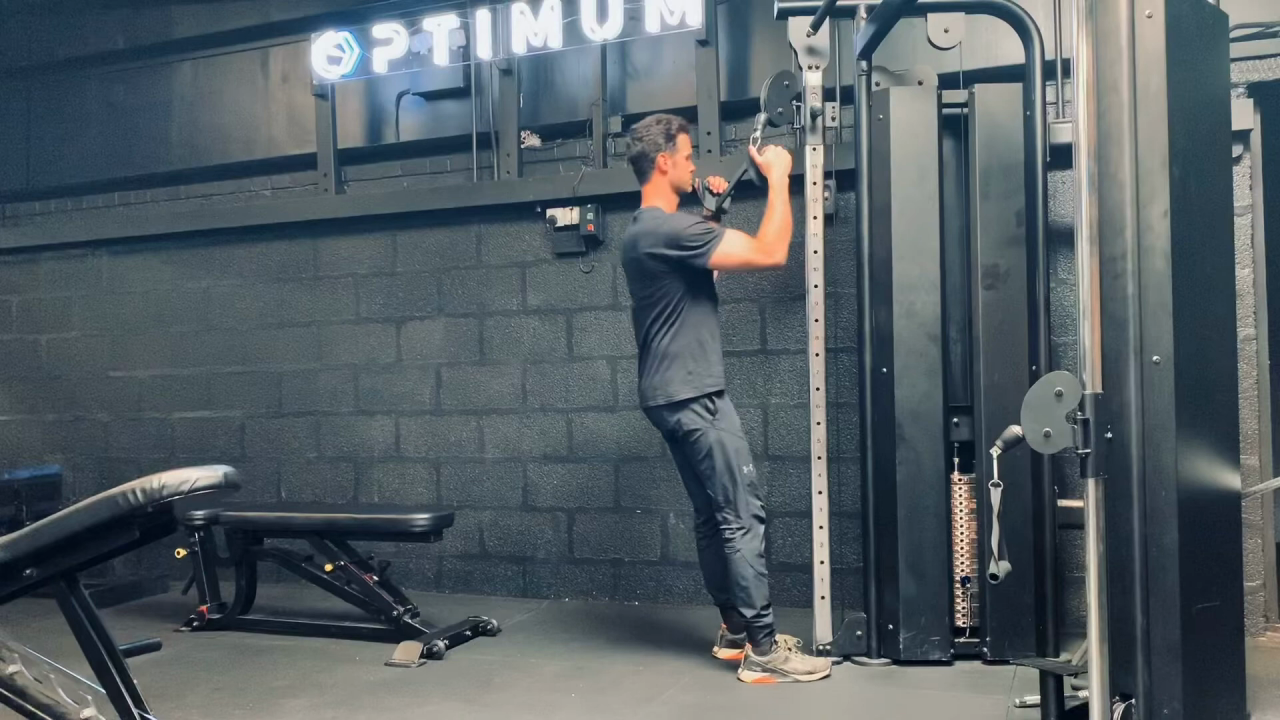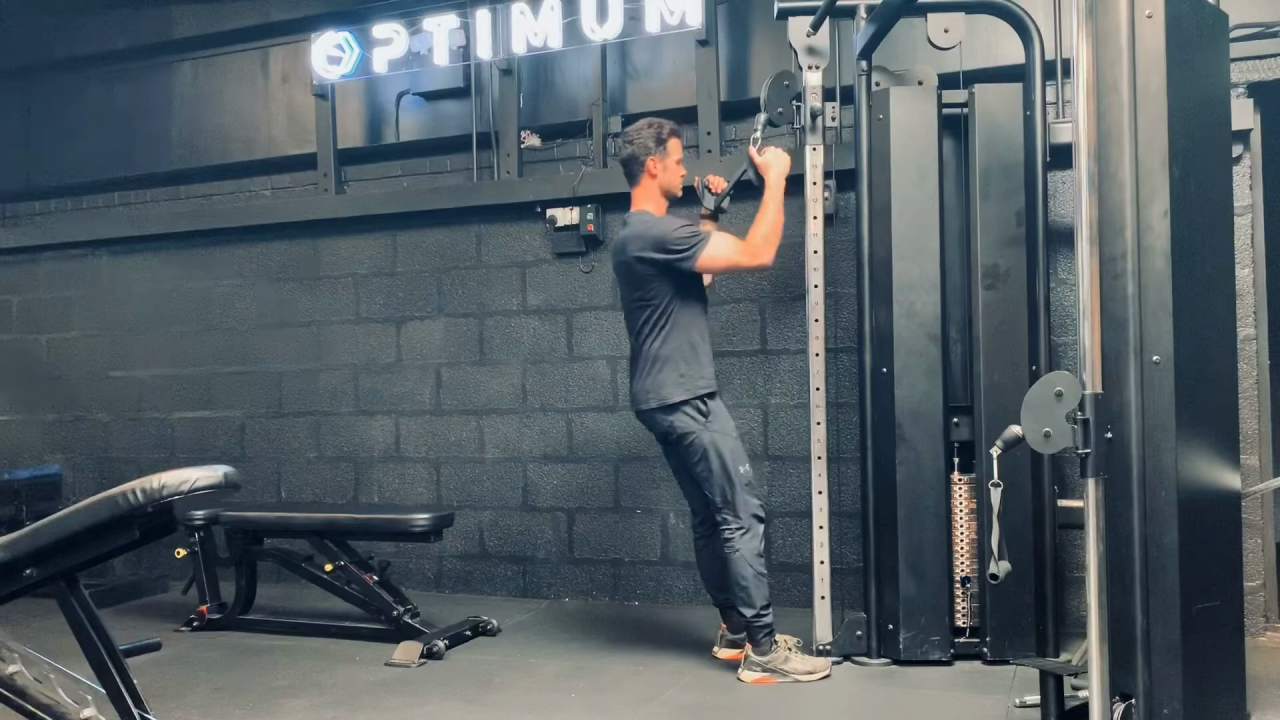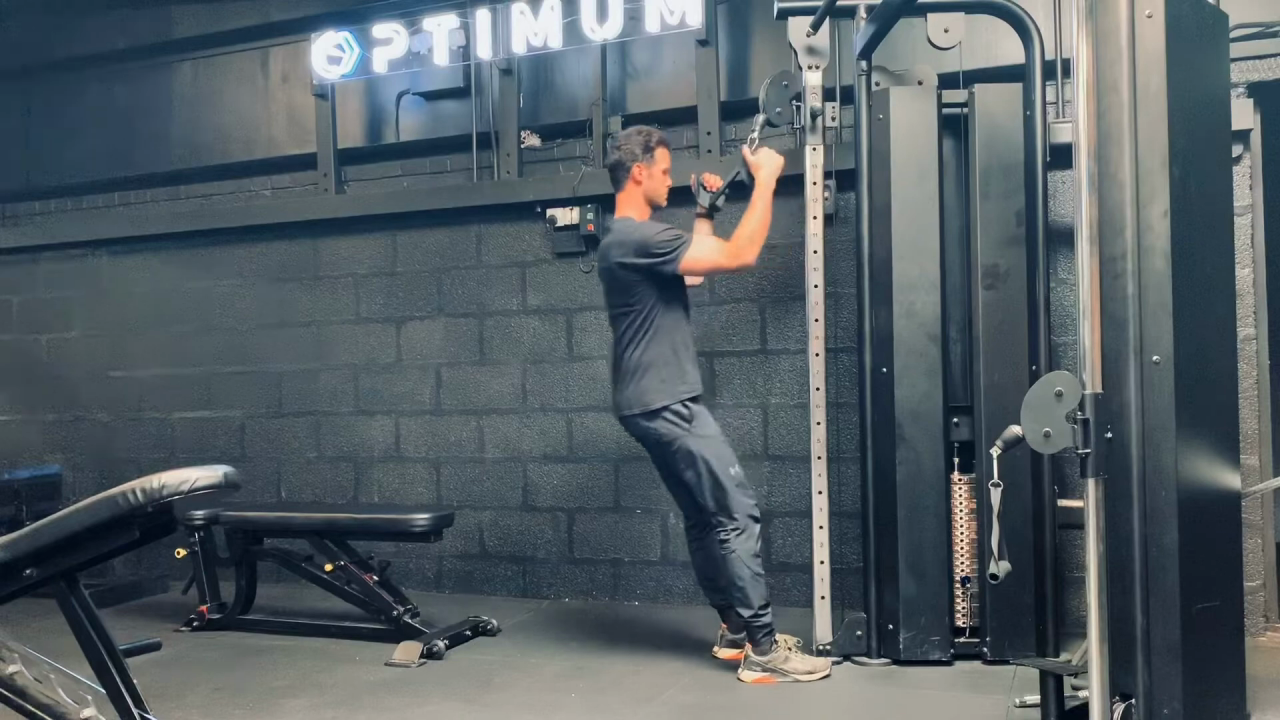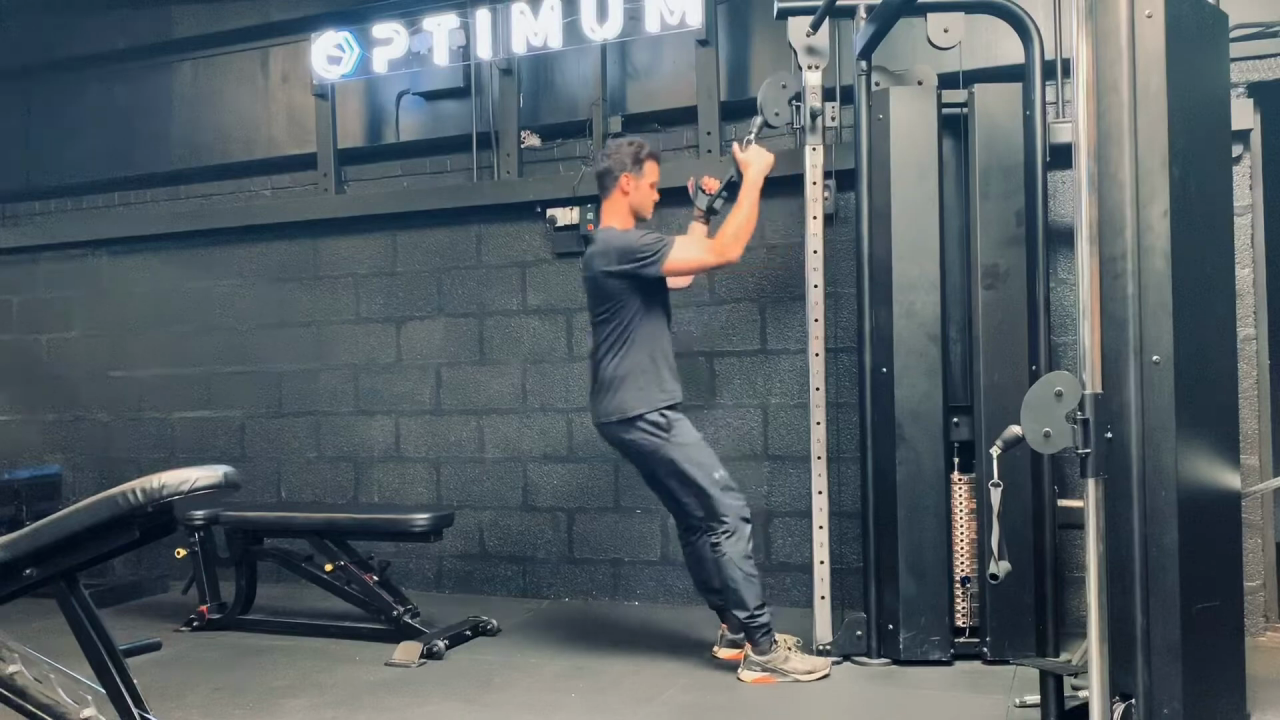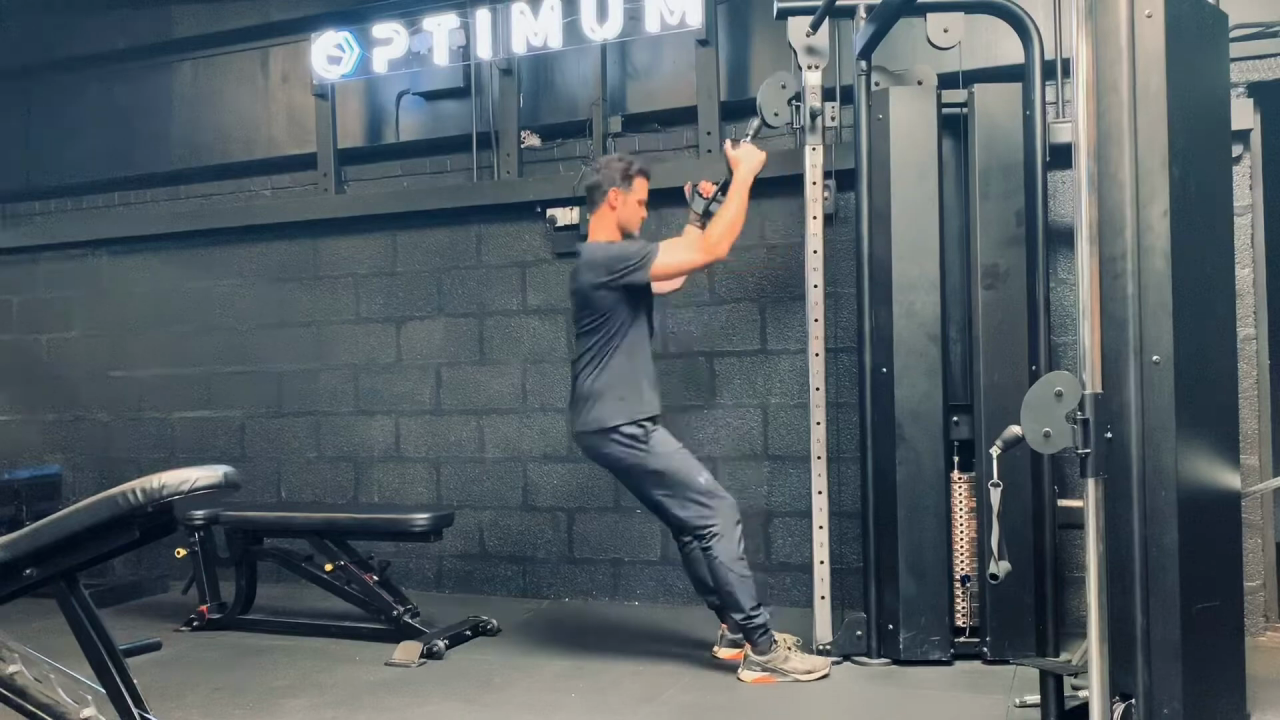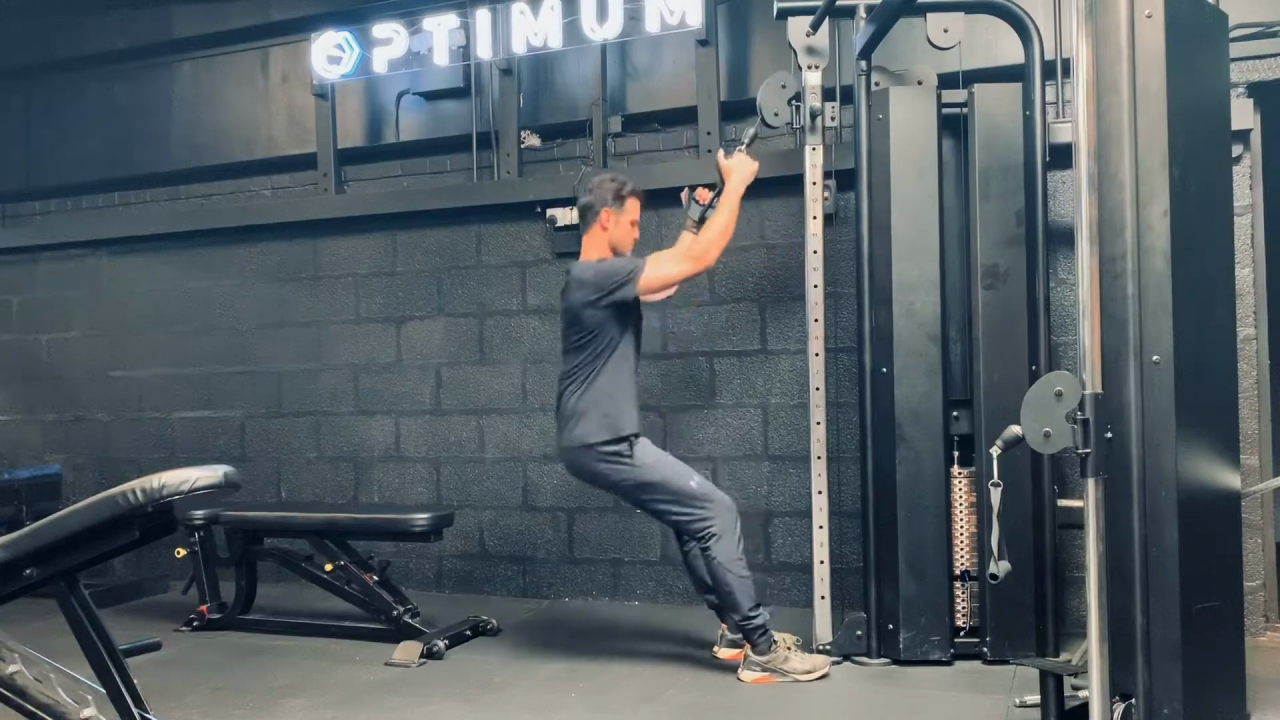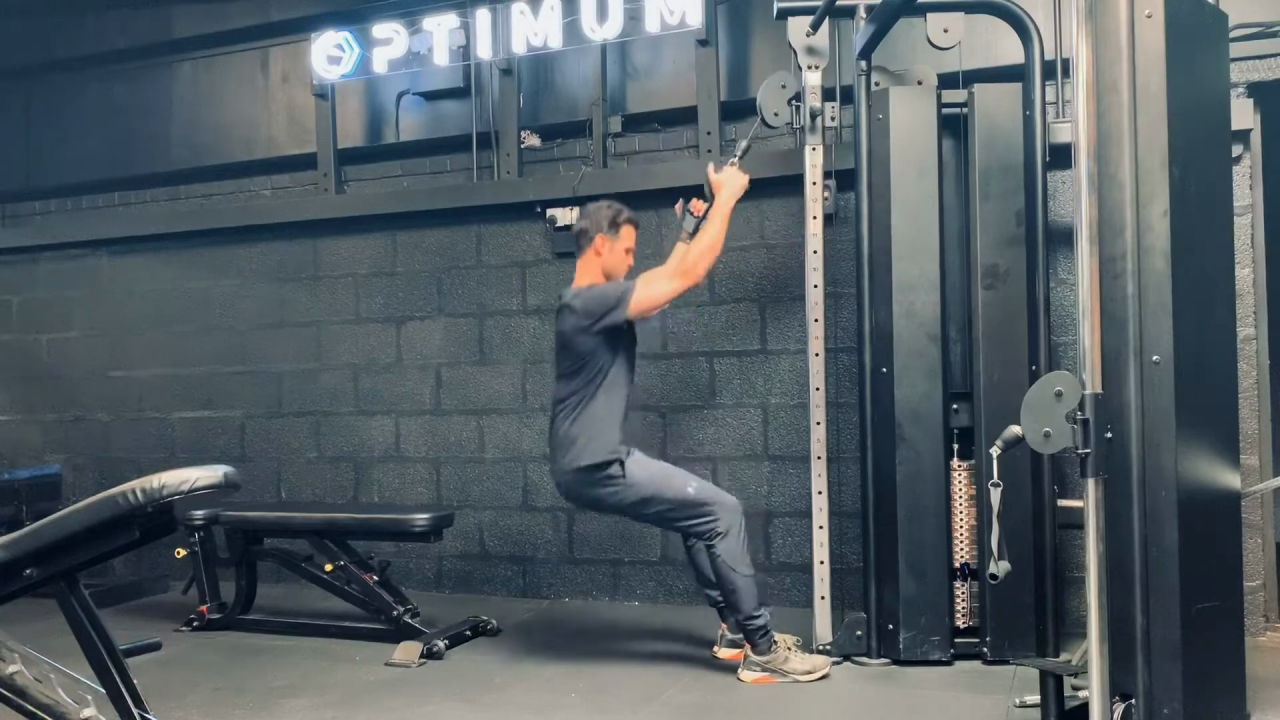
dt=0.1s
person 1, frame 1
left shoulder: (651, 230)
right shoulder: (665, 229)
left elbow: (706, 273)
right elbow: (770, 253)
right wrist: (777, 176)
left hip: (680, 393)
right hip: (689, 395)
left knee: (717, 516)
right knee: (742, 515)
left ankle: (736, 631)
right ankle: (764, 650)
person 1, frame 2
left shoulder: (643, 234)
right shoulder: (654, 233)
left elbow: (699, 274)
right elbow: (758, 254)
left wrist: (710, 211)
right wrist: (774, 176)
left hip: (672, 397)
right hip: (682, 398)
left knee: (713, 517)
right knee: (741, 515)
left ankle: (735, 631)
right ankle: (764, 649)
person 1, frame 3
left shoulder: (630, 240)
right shoulder: (636, 238)
left elbow: (693, 272)
right elbow: (742, 255)
left wrist: (705, 211)
right wrist: (765, 176)
left hip: (656, 402)
right hip: (662, 403)
left knee: (709, 517)
right knee: (738, 512)
left ankle: (736, 630)
right ankle: (763, 649)
person 1, frame 4
left shoulder: (616, 248)
right shoulder: (620, 246)
left elbow: (683, 271)
right elbow: (724, 251)
left wrist: (701, 212)
right wrist: (753, 175)
left hip: (637, 410)
right hip: (642, 411)
left knee: (699, 520)
right knee: (727, 515)
left ankle: (734, 630)
right ankle: (761, 648)
person 1, frame 5
left shoulder: (607, 262)
right shoulder: (606, 257)
left elbow: (674, 273)
right elbow: (710, 252)
left wrist: (698, 213)
right wrist: (744, 174)
left hip: (618, 423)
right hip: (615, 426)
left knee: (695, 519)
right knee: (717, 513)
left ankle: (735, 630)
right ankle: (762, 650)
person 1, frame 6
left shoulder: (600, 277)
right shoulder: (595, 276)
left elbow: (668, 278)
right elbow: (698, 260)
left wrist: (694, 219)
right wrist: (735, 183)
left hip: (603, 438)
right hip: (603, 441)
left knee: (694, 518)
right knee: (715, 514)
left ankle: (735, 630)
right ankle: (762, 650)
person 1, frame 7
left shoulder: (592, 305)
right shoulder: (588, 304)
left elbow: (665, 280)
right elbow: (685, 276)
left wrist: (690, 229)
right wrist: (725, 198)
left hip: (598, 460)
right hip: (591, 467)
left knee: (701, 507)
right knee: (720, 511)
left ankle: (735, 629)
right ankle: (764, 651)
